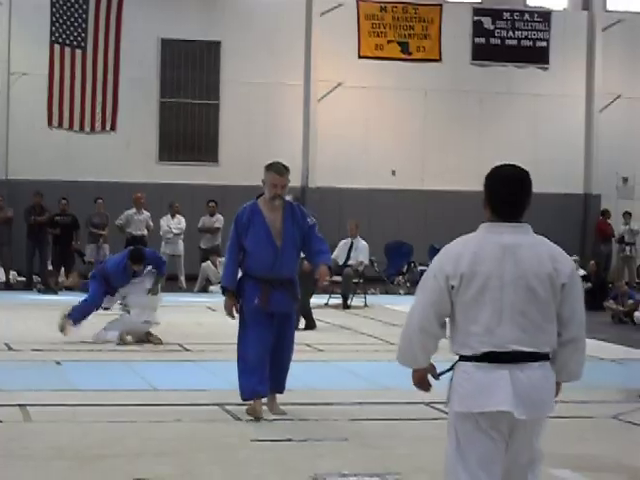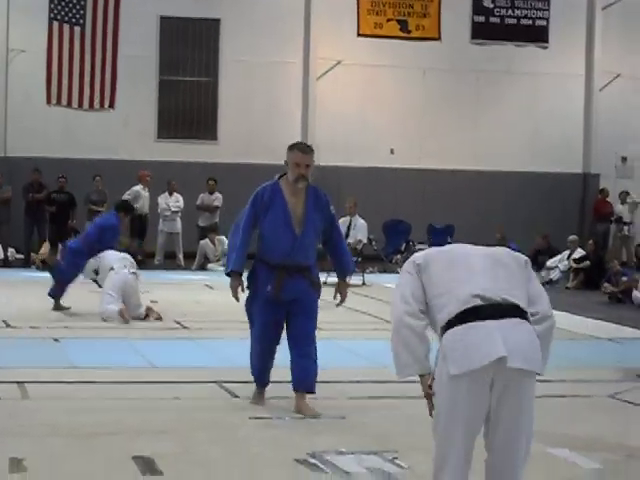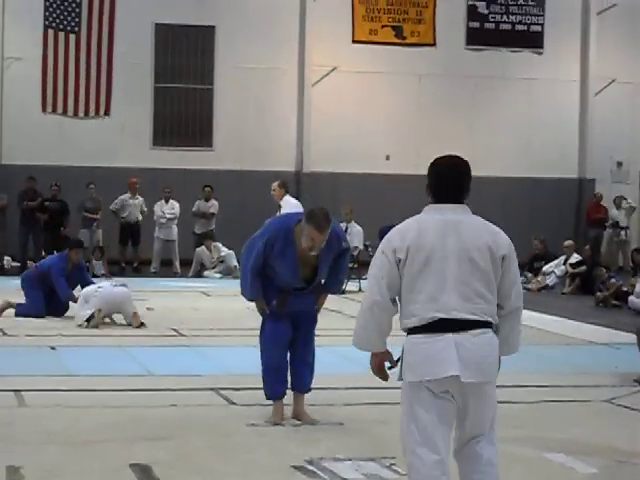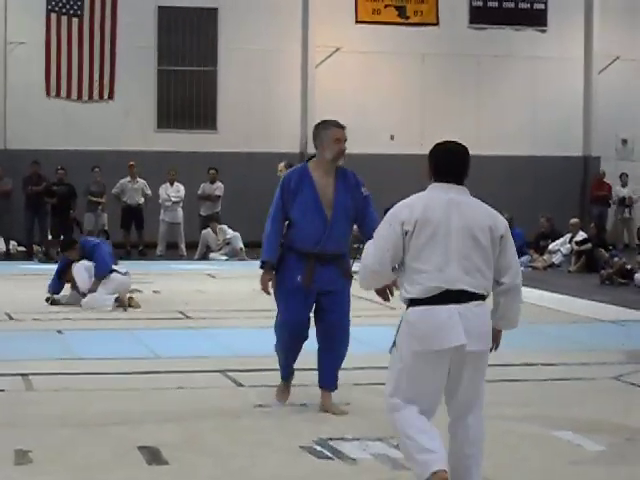
dt=0.7s
person 1, frame 1
left shoulder: (457, 253)
right shoulder: (556, 259)
left elbow: (424, 319)
right elbow: (572, 329)
left wrist: (419, 362)
right wrist: (560, 374)
left hip: (478, 382)
right hip: (533, 380)
person 1, frame 2
left shoulder: (421, 261)
right shoulder: (512, 257)
left elbow: (406, 318)
right elbow: (543, 315)
left wrist: (423, 372)
right wrist: (533, 364)
left hip: (465, 343)
right hip: (519, 340)
left knee: (452, 446)
right knee: (510, 447)
person 1, frame 3
left shoulder: (403, 235)
right shoulder: (495, 237)
left elbow: (378, 299)
right elbow: (511, 303)
left wrist: (377, 347)
right wrist: (499, 350)
left hip: (427, 351)
right hip: (479, 348)
left knee: (426, 449)
right knee: (478, 439)
person 1, frame 4
left shoulder: (408, 209)
right shoulder: (491, 217)
left elbow: (374, 266)
right elbow: (510, 279)
left wrist: (381, 280)
right wrist: (500, 323)
left hip: (425, 320)
right hip: (473, 320)
left knee: (406, 404)
right knee: (467, 411)
person 2, frame 1
left shoulder: (298, 214)
right shoulder: (246, 214)
left elbow: (314, 243)
right elbow: (233, 255)
left wrist: (322, 263)
right wrist: (229, 292)
left hip: (286, 292)
right hip: (254, 291)
left knee: (282, 348)
right knee: (255, 347)
left ankle: (272, 395)
right ankle: (255, 401)
person 2, frame 2
left shoulder: (319, 199)
right shoulder: (264, 194)
left elbow: (334, 238)
right elbow: (242, 232)
left wrist: (343, 276)
right wrist: (235, 272)
left hip: (305, 280)
right hip: (268, 278)
left knee: (304, 340)
right knee: (264, 337)
left ankle: (301, 399)
right ankle: (260, 384)
person 2, frame 3
left shoulder: (337, 236)
right shoulder: (275, 231)
left elbow: (341, 260)
right elbow: (249, 261)
left wrist: (327, 291)
right wrist: (256, 297)
left hip: (308, 295)
right hip: (275, 294)
left knee: (304, 346)
right knee: (275, 346)
left ankle: (299, 405)
right ankle: (277, 405)
person 2, frame 4
left shoulder: (351, 181)
right shoulder: (293, 179)
left elbow: (369, 223)
right elbow: (274, 223)
right wrist: (268, 266)
left hip: (336, 270)
right hip: (297, 268)
left knee: (335, 334)
right knee: (291, 328)
left ankle: (327, 396)
right ankle: (286, 379)
